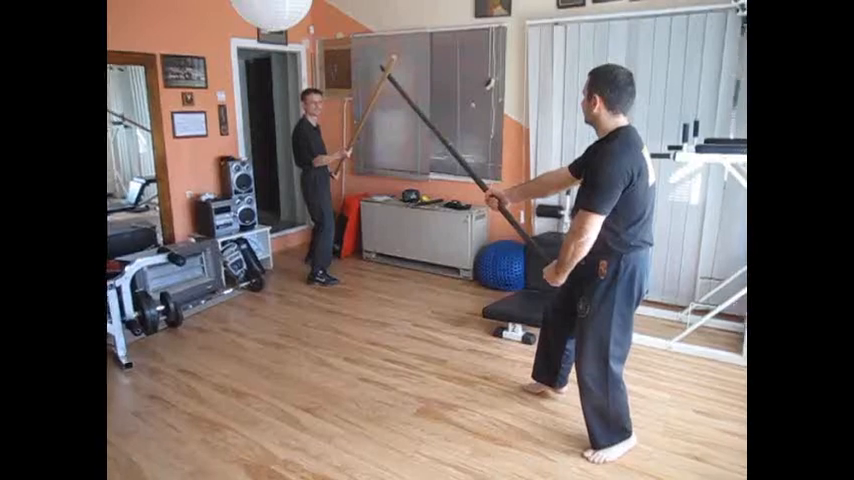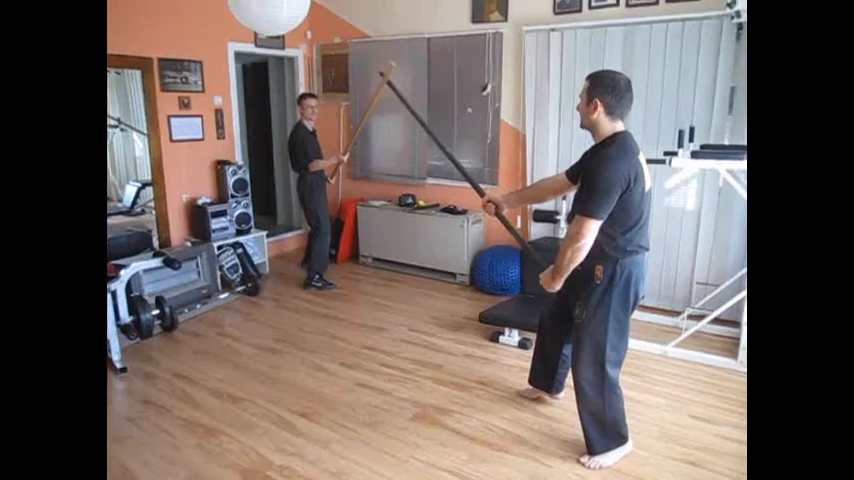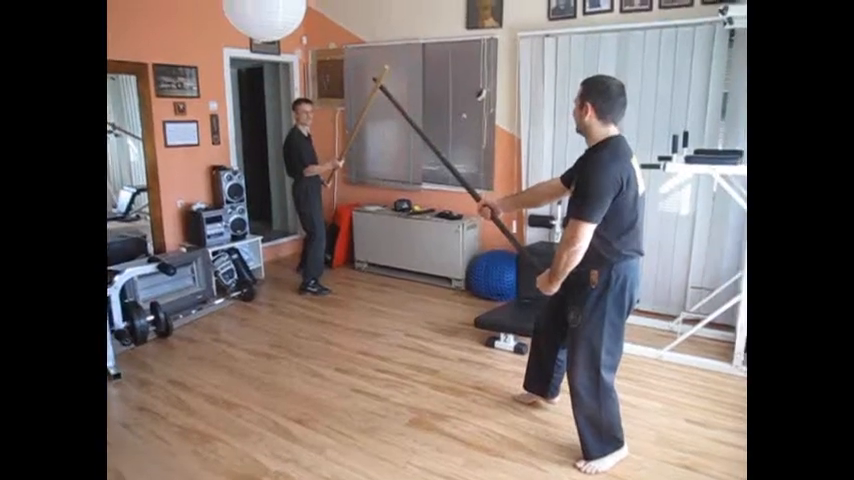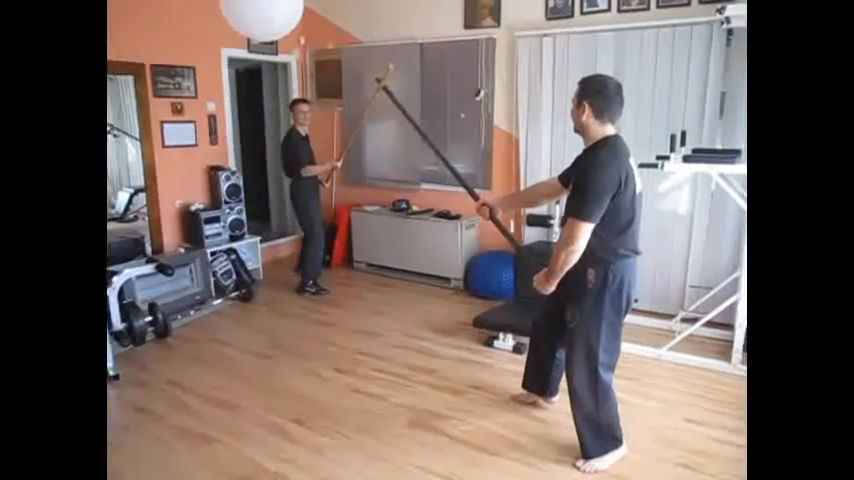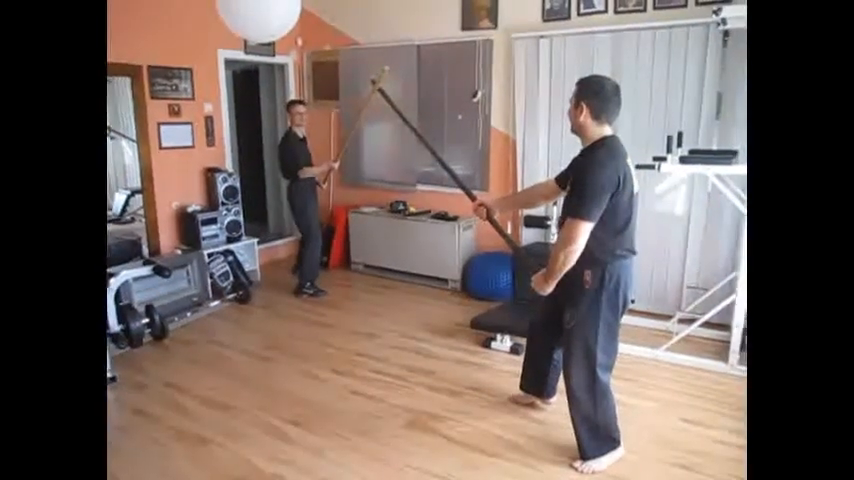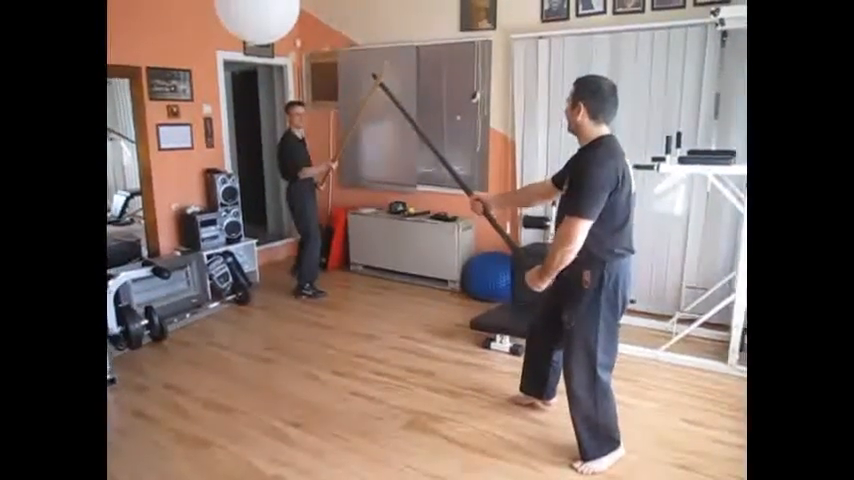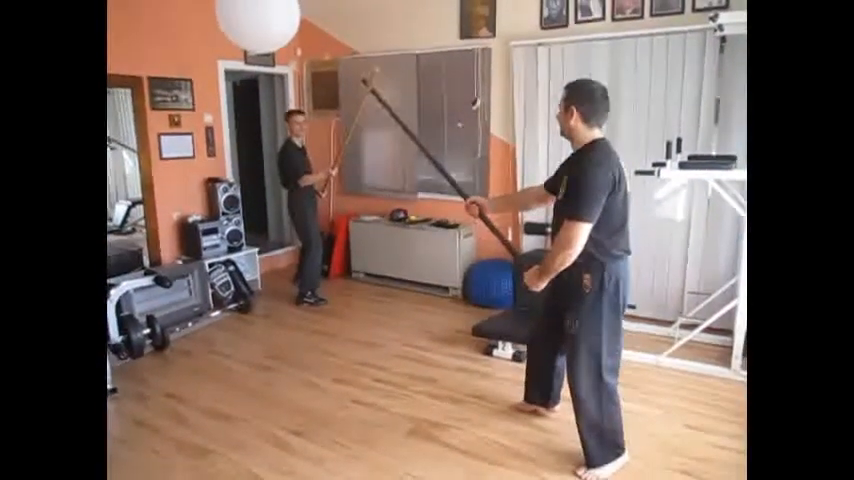
dt=0.4s
person 1, frame 1
left shoulder: (614, 156)
right shoulder: (615, 144)
left elbow: (584, 231)
right elbow: (561, 178)
left wrist: (559, 270)
right wrist: (511, 195)
left hip: (617, 267)
right hip: (603, 259)
left knee: (597, 354)
right knee: (558, 316)
left ankle: (615, 436)
right ankle: (551, 379)
person 1, frame 2
left shoulder: (611, 161)
right shoulder: (610, 149)
left elbow: (581, 235)
right elbow: (557, 184)
left wrist: (556, 275)
right wrist: (507, 200)
left hip: (613, 271)
right hip: (599, 264)
left knee: (593, 359)
right knee: (554, 321)
left ankle: (611, 441)
right ankle: (547, 384)
person 1, frame 3
left shoulder: (604, 164)
right shoulder: (606, 153)
left elbow: (576, 239)
right elbow: (553, 188)
left wrist: (552, 278)
right wrist: (503, 204)
left hip: (608, 276)
right hip: (593, 268)
left knee: (589, 363)
right knee: (549, 326)
left ankle: (607, 446)
right ankle: (543, 389)
person 1, frame 4
left shoulder: (602, 163)
right shoulder: (603, 152)
left elbow: (574, 239)
right elbow: (551, 188)
left wrist: (550, 277)
right wrist: (501, 203)
left hip: (604, 275)
right hip: (590, 268)
left knee: (587, 362)
right knee: (548, 326)
left ankle: (605, 445)
right ankle: (541, 389)
person 1, frame 5
left shoulder: (601, 164)
right shoulder: (598, 154)
left elbow: (573, 240)
right elbow: (549, 190)
left wrist: (548, 278)
right wrist: (498, 205)
left hip: (601, 276)
right hip: (586, 270)
left knee: (585, 363)
right knee: (544, 328)
left ankle: (603, 446)
right ankle: (539, 390)
person 1, frame 6
left shoulder: (599, 162)
right shoulder: (593, 154)
left elbow: (571, 237)
right elbow: (546, 190)
left wrist: (544, 274)
right wrist: (494, 200)
left hip: (599, 275)
right hip: (582, 269)
left knee: (585, 363)
right knee: (544, 329)
left ankle: (603, 447)
right ankle: (539, 391)
person 1, frame 7
left shoulder: (595, 165)
right shoulder: (582, 159)
left elbow: (572, 241)
right elbow: (541, 195)
left wrist: (542, 274)
right wrist: (489, 204)
left hip: (598, 278)
right hip: (577, 273)
left knee: (590, 367)
right knee: (545, 337)
right ankle: (542, 398)
person 2, frame 1
left shoulder: (313, 126)
right shoulder: (303, 129)
right elbow: (315, 160)
left wrist: (328, 168)
right wrist: (338, 156)
left hip: (319, 178)
right hip: (313, 180)
left knee: (321, 221)
right knee: (326, 224)
left ankle: (313, 255)
right ankle: (317, 272)
person 2, frame 2
left shoulder: (310, 131)
right shoulder: (299, 134)
right elbow: (311, 165)
left wrist: (324, 173)
right wrist: (335, 160)
left hip: (316, 183)
right hip: (309, 184)
left knee: (318, 226)
right knee: (323, 229)
left ankle: (309, 259)
right ankle: (314, 276)
person 2, frame 3
left shoulder: (305, 136)
right shoulder: (294, 139)
right elbow: (306, 170)
left wrist: (320, 176)
right wrist: (330, 165)
left hip: (311, 188)
right hip: (304, 190)
left knee: (313, 231)
right knee: (318, 234)
left ankle: (305, 265)
right ankle: (309, 282)
person 2, frame 4
left shoulder: (303, 136)
right shoulder: (292, 139)
right elbow: (303, 170)
left wrist: (318, 176)
right wrist: (328, 166)
left hip: (309, 188)
right hip: (302, 190)
left knee: (311, 232)
right knee: (316, 235)
left ankle: (303, 265)
right ankle: (308, 282)
person 2, frame 5
left shoulder: (300, 137)
right shoulder: (289, 141)
right elbow: (300, 172)
left wrist: (316, 176)
right wrist: (325, 167)
left hip: (306, 190)
right hip: (300, 192)
left knee: (309, 234)
right knee: (314, 237)
left ankle: (301, 267)
right ankle: (305, 284)
person 2, frame 6
left shoulder: (299, 139)
right shoulder: (288, 142)
right elbow: (300, 172)
left wrist: (315, 179)
right wrist: (324, 167)
left hip: (305, 191)
right hip: (299, 193)
left knee: (308, 235)
right knee: (313, 238)
left ankle: (300, 268)
right ankle: (304, 285)
person 2, frame 7
left shoulder: (300, 147)
right shoulder: (288, 150)
right elbow: (301, 180)
left wrist: (316, 187)
right wrist: (324, 175)
left hip: (307, 199)
right hip: (299, 201)
left knee: (309, 243)
right knee: (314, 245)
left ankle: (301, 277)
right ankle: (306, 292)
